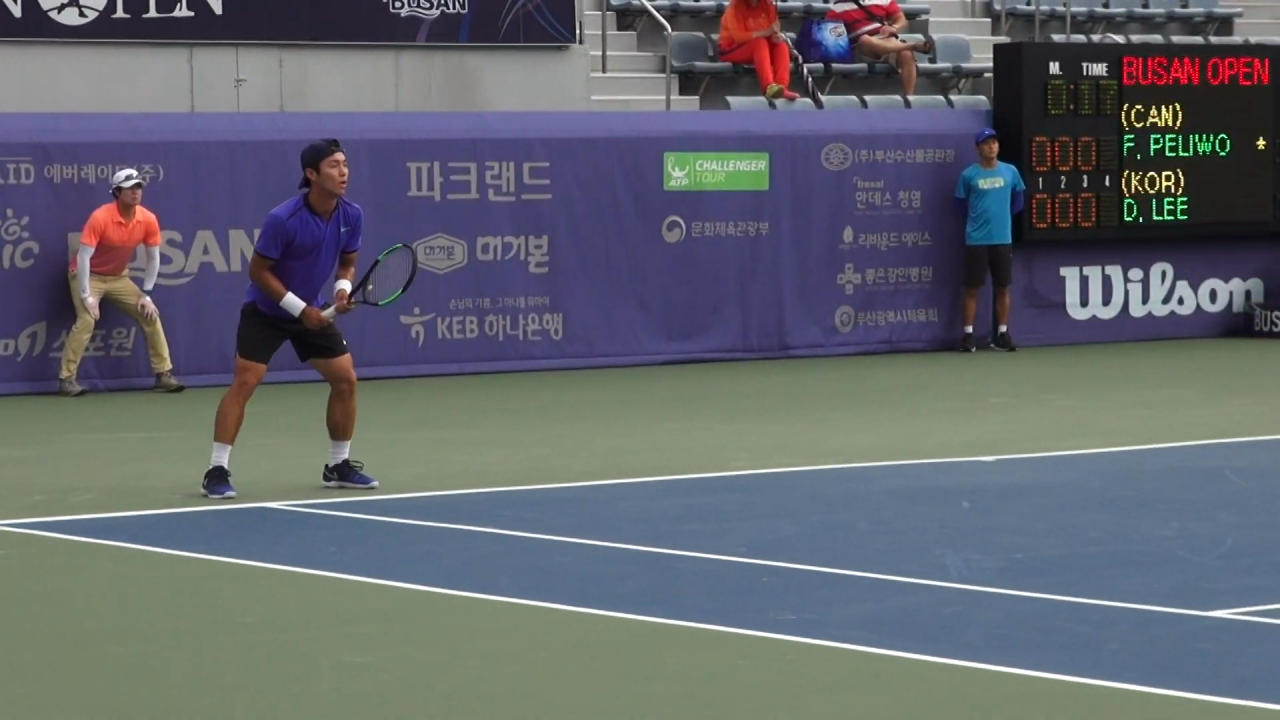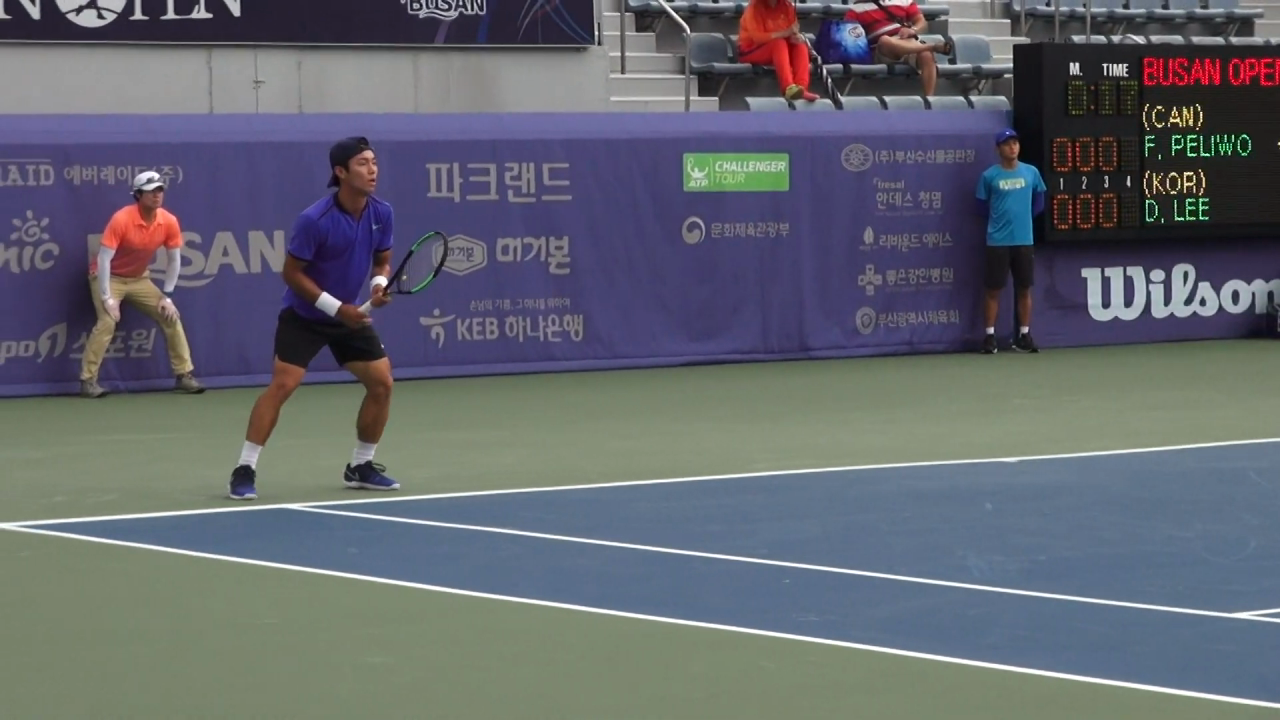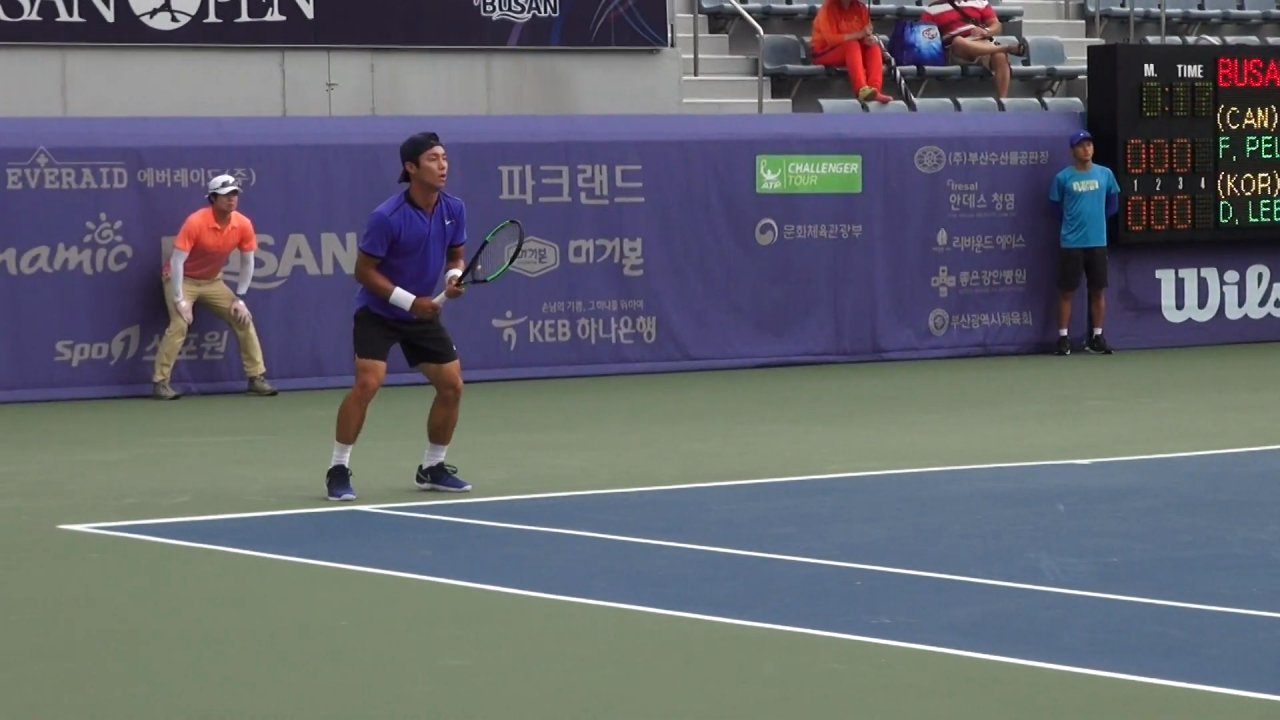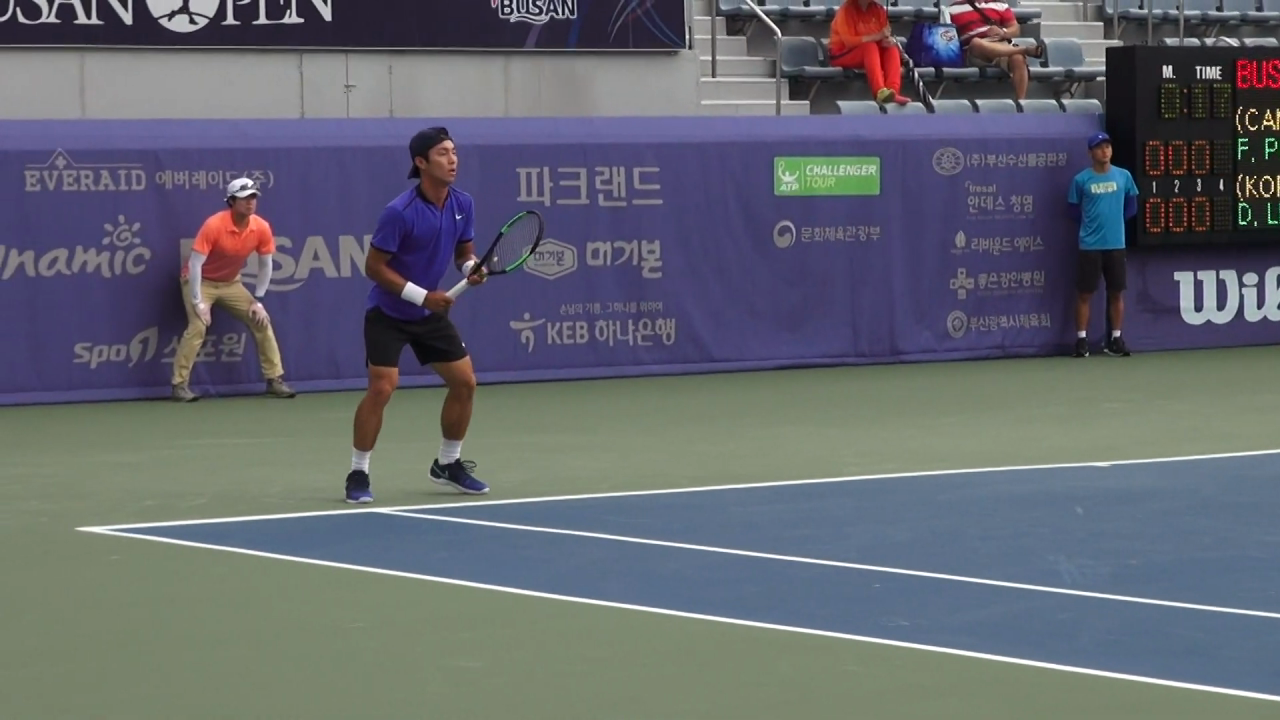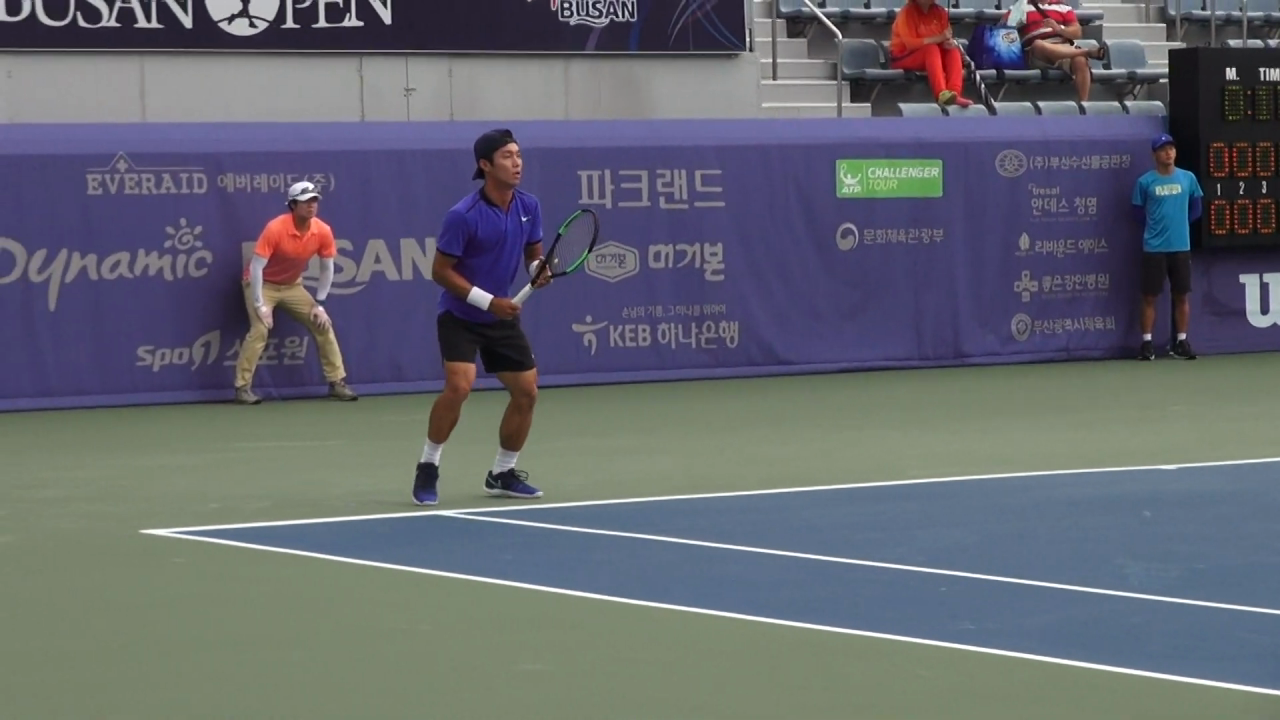
dt=0.2s
person 1, frame 1
left shoulder: (352, 214)
right shoulder: (282, 219)
left elbow: (347, 262)
right elbow: (258, 271)
left wrist: (343, 288)
right wrist: (300, 308)
left hip: (313, 312)
right hip: (265, 311)
left knee: (346, 380)
right knee: (245, 383)
left ankle: (338, 466)
right ankle: (217, 471)
person 1, frame 2
left shoulder: (383, 213)
right shoulder: (314, 220)
left elbow: (382, 261)
right elbow: (291, 273)
left wrist: (380, 284)
right wrist: (336, 307)
left hip: (349, 314)
right hip: (304, 314)
left knee: (382, 384)
right knee: (283, 386)
left ankle: (361, 466)
right ankle: (244, 471)
person 1, frame 3
left shoulder: (454, 209)
right shoulder: (386, 217)
left elbow: (455, 256)
right elbow: (363, 271)
left wrist: (456, 276)
right wrist: (409, 301)
left hip: (422, 313)
right hip: (378, 312)
left knee: (452, 386)
right knee: (367, 384)
left ankle: (432, 468)
right ankle: (338, 469)
person 1, frame 4
left shoulder: (463, 204)
right shoulder: (398, 212)
left elbow: (464, 252)
right elbow: (374, 267)
left wrist: (472, 269)
right wrist: (421, 295)
left hip: (430, 313)
right hip: (388, 313)
left knee: (464, 382)
right knee: (382, 389)
left ankle: (448, 464)
right ankle: (358, 474)
person 1, frame 5
left shoulder: (530, 206)
right shoulder: (463, 216)
left elbow: (533, 254)
right elbow: (440, 271)
left wrist: (539, 270)
right wrist: (487, 301)
left hip: (503, 318)
right hip: (460, 316)
left knee: (526, 394)
right knee: (459, 388)
left ankle: (502, 474)
right ankle: (427, 467)
person 2, frame 1
left shoulder: (1011, 172)
right shoulder: (968, 175)
left elbow: (1018, 201)
right elbow: (962, 204)
left wrist: (1001, 216)
right wrist: (979, 218)
left hip: (1002, 239)
right hip: (976, 240)
left knee: (1002, 288)
right knee: (972, 288)
left ankle: (1002, 333)
right ankle: (968, 334)
person 2, frame 2
left shoulder: (1031, 172)
right shoulder: (989, 175)
left elbow: (1039, 202)
right elbow: (983, 205)
left wrist: (1022, 217)
right wrist: (1000, 219)
left hip: (1024, 240)
right hip: (997, 241)
left knee: (1024, 289)
right knee: (993, 290)
left ankle: (1024, 335)
right ankle: (990, 336)
person 2, frame 3
left shoulder: (1105, 174)
right shoulder: (1062, 177)
left elbow: (1113, 204)
right elbow: (1057, 207)
left wrist: (1096, 219)
right wrist: (1074, 221)
left hip: (1098, 242)
right hip: (1071, 243)
left knee: (1097, 291)
right knee: (1066, 292)
left ankle: (1097, 336)
right ankle: (1063, 337)
person 2, frame 4
left shoulder: (1124, 176)
right shoulder: (1081, 179)
left elbow: (1131, 206)
right elbow: (1075, 209)
left wrist: (1114, 221)
right wrist: (1091, 223)
left hip: (1116, 244)
right hip: (1089, 245)
left knee: (1116, 293)
right knee: (1085, 294)
left ankle: (1116, 339)
right ankle: (1082, 339)
person 2, frame 5
left shoulder: (1189, 178)
right shoulder: (1145, 182)
left elbow: (1196, 208)
right elbow: (1139, 212)
left wrist: (1180, 224)
right wrist: (1156, 225)
left hip: (1181, 246)
right hip: (1154, 247)
left knee: (1182, 295)
right knee: (1150, 296)
left ankle: (1181, 341)
right ankle: (1147, 342)
person 3, frame 1
left shoulder: (148, 220)
right shoulder: (100, 217)
left elbow: (153, 258)
right elbow: (83, 257)
left wrist: (146, 294)
right wrist: (87, 296)
left hip: (119, 277)
right hip: (88, 275)
left knee: (150, 315)
right knee: (86, 320)
left ankle: (163, 373)
right ankle: (66, 379)
person 3, frame 2
left shoulder: (169, 222)
right shoulder: (121, 219)
left elbow: (174, 260)
right elbow: (103, 259)
left wrist: (167, 296)
right wrist: (107, 298)
left hip: (140, 278)
right hip: (109, 277)
left knee: (171, 316)
right knee: (107, 321)
left ankle: (184, 375)
right ankle: (88, 380)
person 3, frame 3
left shoulder: (244, 225)
right shoulder: (196, 222)
left elbow: (247, 263)
right elbow: (177, 261)
left wrist: (240, 298)
right wrist: (180, 300)
left hip: (213, 280)
right hip: (182, 279)
left knee: (243, 319)
right knee: (180, 323)
left ankle: (257, 377)
right ankle: (161, 382)
person 3, frame 4
left shoulder: (262, 228)
right shoulder: (214, 225)
left elbow: (266, 266)
right elbow: (194, 264)
left wrist: (257, 300)
right wrist: (198, 302)
left hip: (231, 282)
right hip: (201, 281)
left knee: (261, 321)
right knee: (198, 325)
left ankle: (274, 380)
right ankle: (179, 384)
person 3, frame 5
left shoulder: (323, 232)
right shoulder: (275, 229)
left elbow: (327, 269)
right elbow: (255, 267)
left wrist: (319, 304)
right wrist: (260, 306)
left hip: (293, 285)
right hip: (263, 284)
left knee: (323, 324)
right knee: (260, 328)
left ankle: (336, 383)
right ankle: (242, 387)
